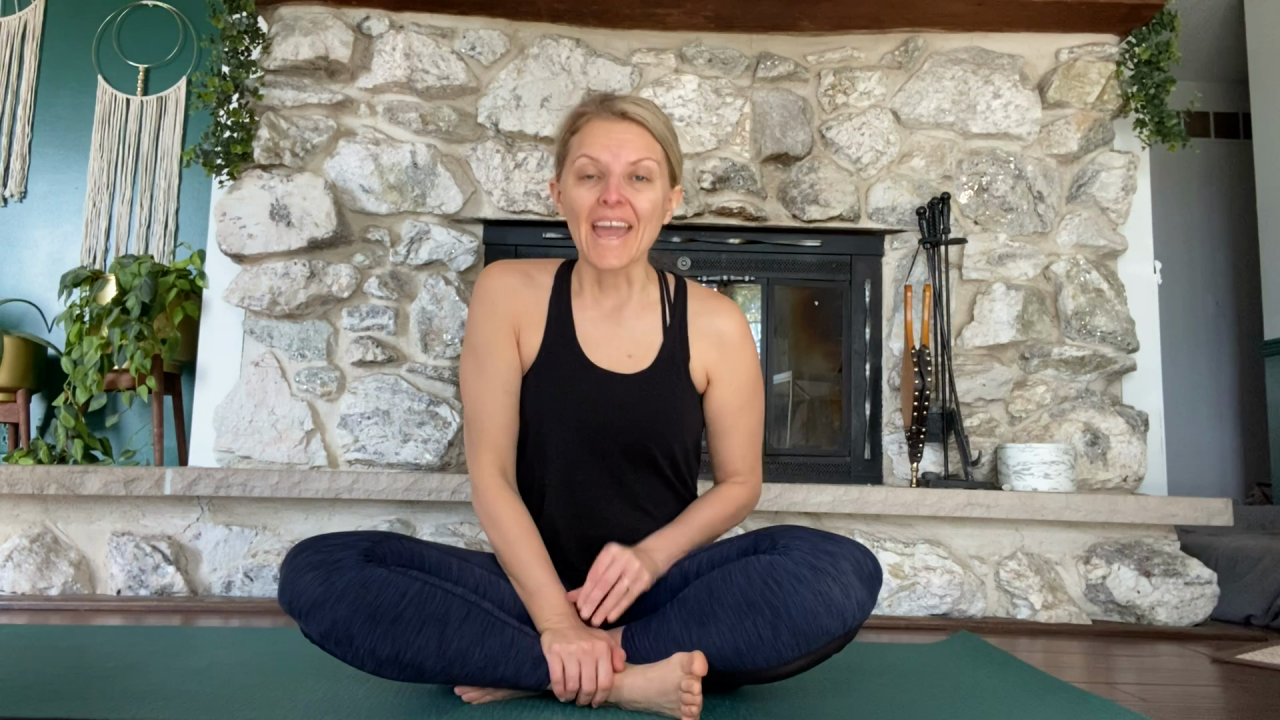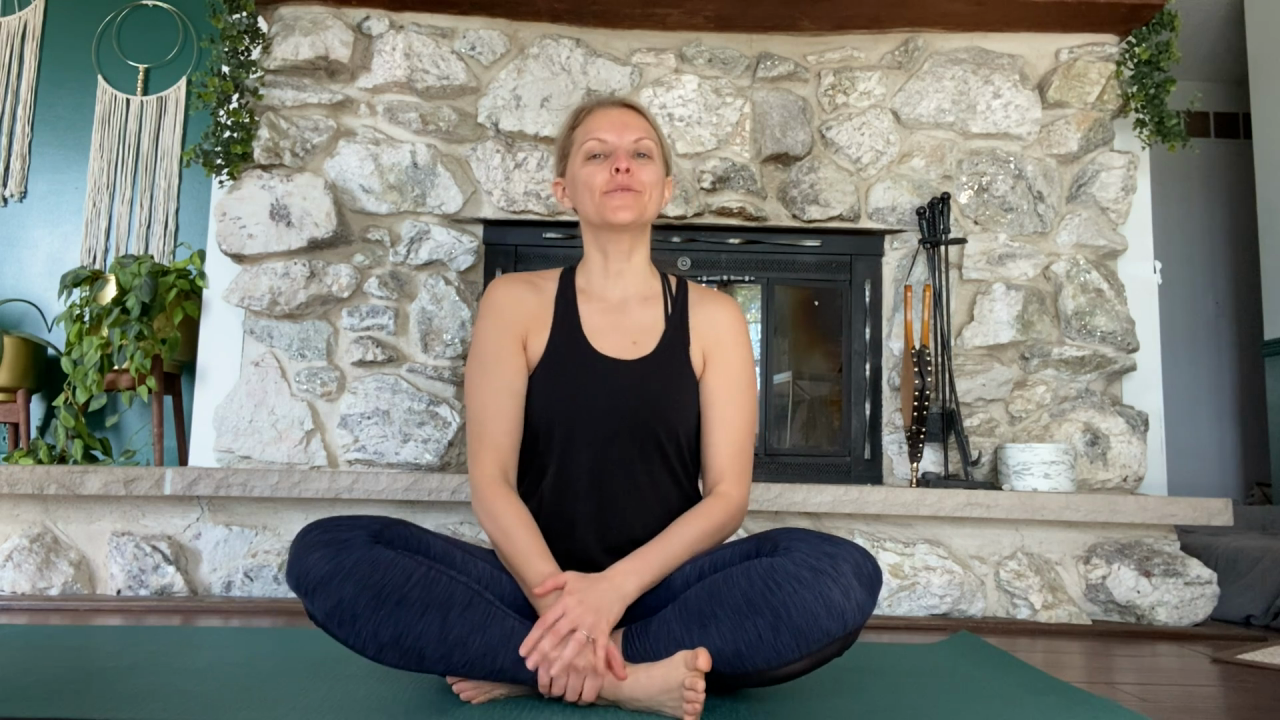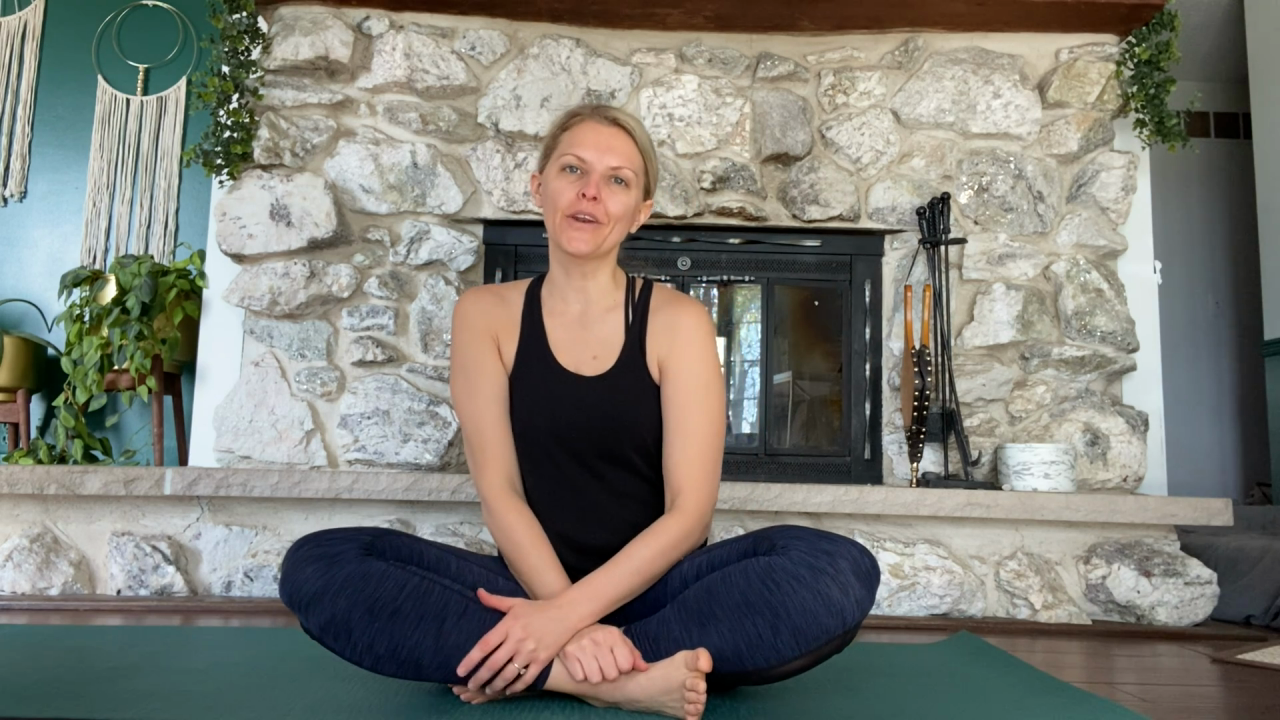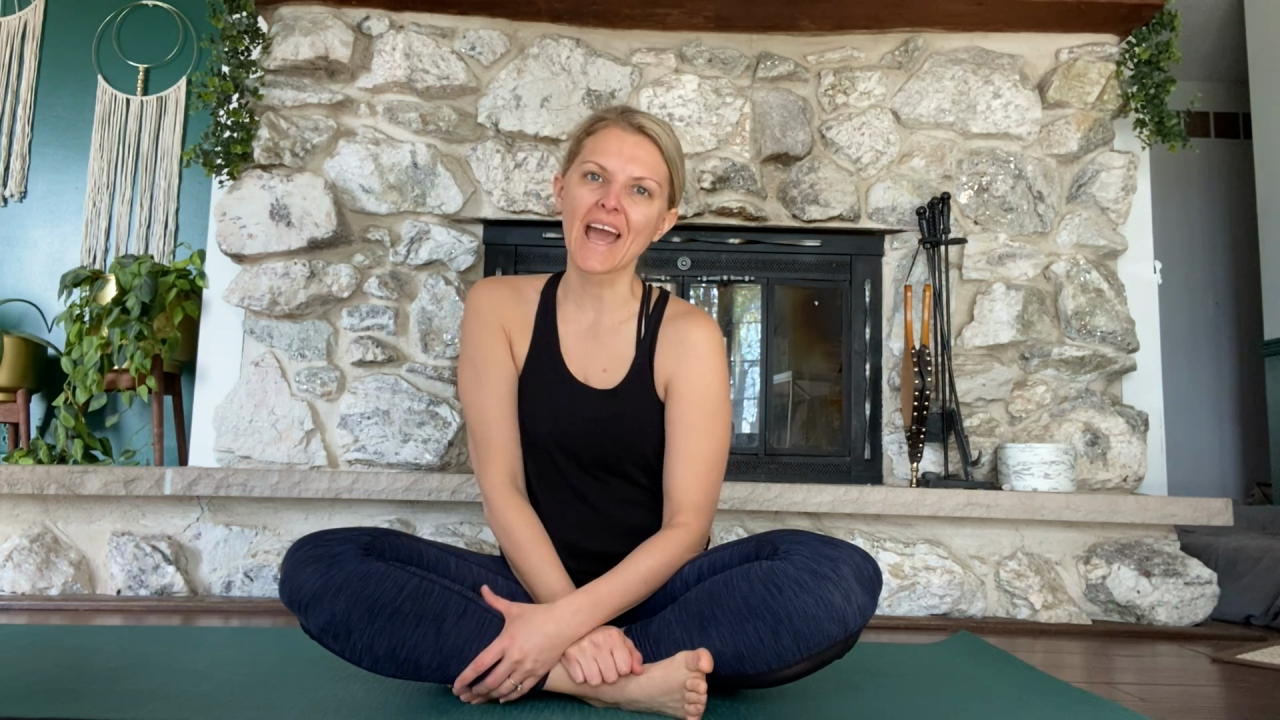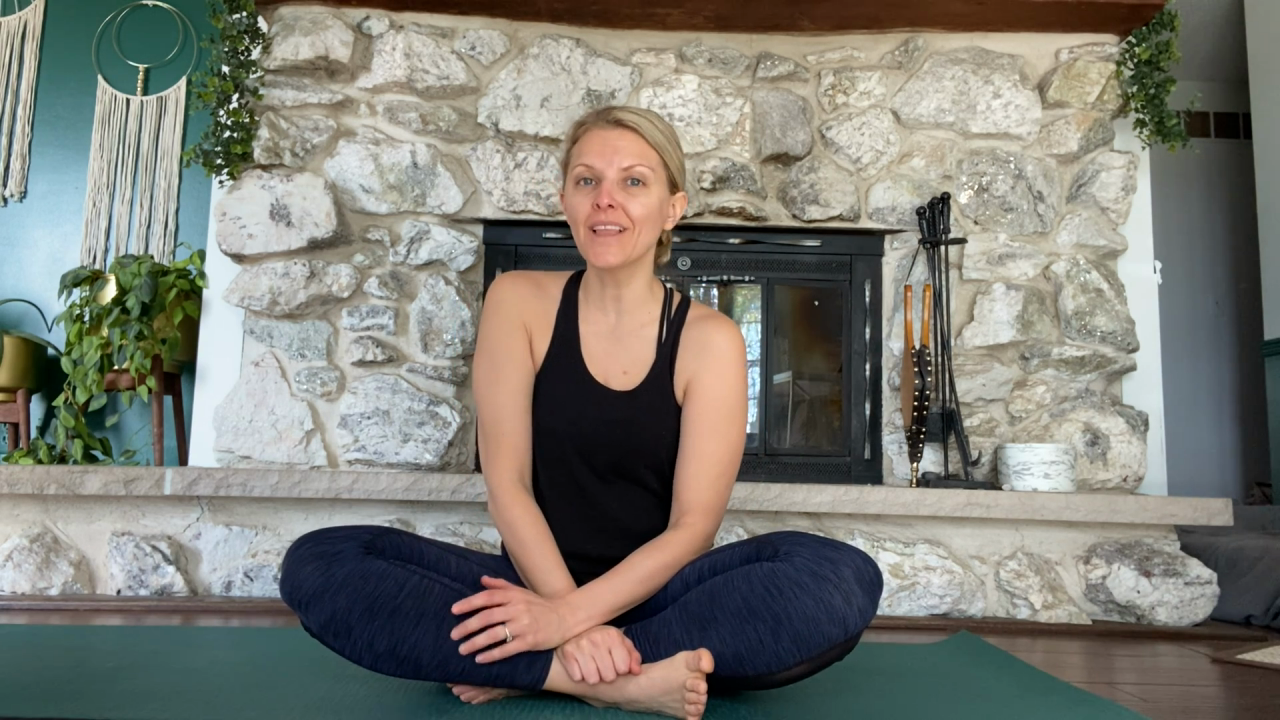
dt=1s
person 1, frame 1
left shoulder: (714, 323)
right shoulder: (508, 293)
left elbow: (739, 482)
right elbow: (492, 477)
left wrist: (653, 555)
right wrist: (554, 615)
left hip: (666, 589)
right hip: (537, 588)
left knee: (843, 574)
right knee: (315, 575)
person 1, frame 2
left shoulder: (712, 315)
right shoulder: (516, 301)
left elbow: (727, 496)
right elbow: (490, 481)
left wrist: (618, 587)
right wrist: (560, 610)
left hip: (668, 592)
right hip: (539, 590)
left knee: (844, 578)
right knee: (324, 553)
left ankle: (529, 669)
person 1, frame 3
left shoulder: (676, 320)
right shoulder: (485, 313)
left elbow: (689, 511)
right elbow: (498, 492)
left wrist: (567, 615)
right wrist: (570, 618)
left hip: (655, 590)
right hip: (535, 590)
left knee: (840, 573)
right knee: (316, 566)
person 1, frame 4
left shoulder: (687, 335)
right shoulder: (499, 306)
left elbow: (686, 526)
right elbow: (501, 489)
left wrist: (569, 622)
right wrist: (565, 617)
left hip: (653, 594)
right hip: (535, 588)
left knee: (841, 576)
right knee: (316, 566)
person 1, frame 5
left shoulder: (708, 338)
right shoulder: (519, 301)
left elbow: (694, 527)
right elbow: (507, 484)
left wrist: (571, 616)
right wrist: (570, 616)
left hip: (658, 595)
right hip: (539, 587)
left knee: (843, 579)
right knee: (318, 562)
